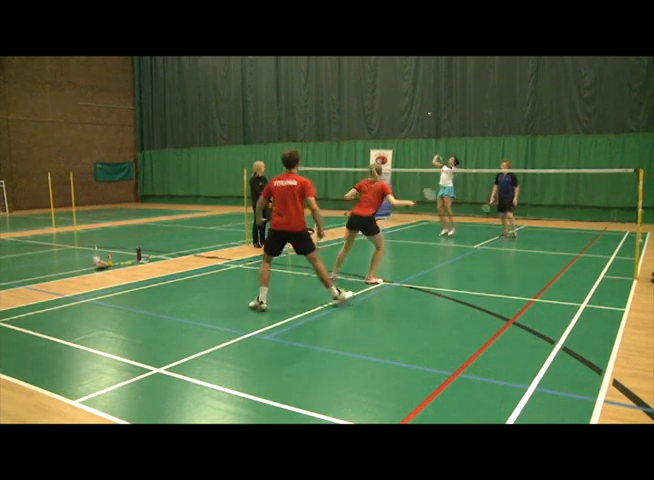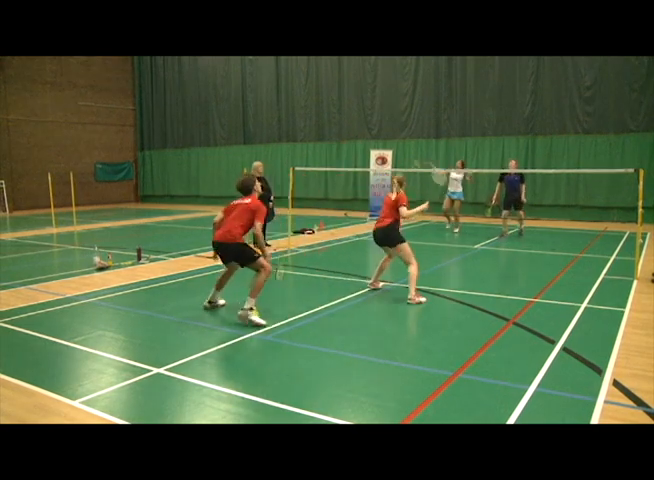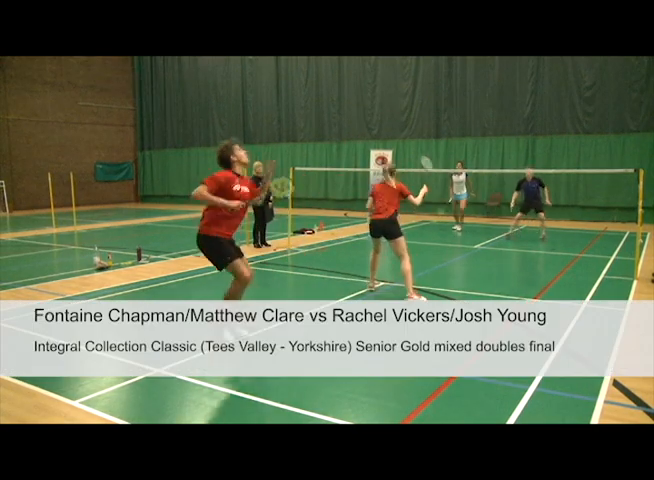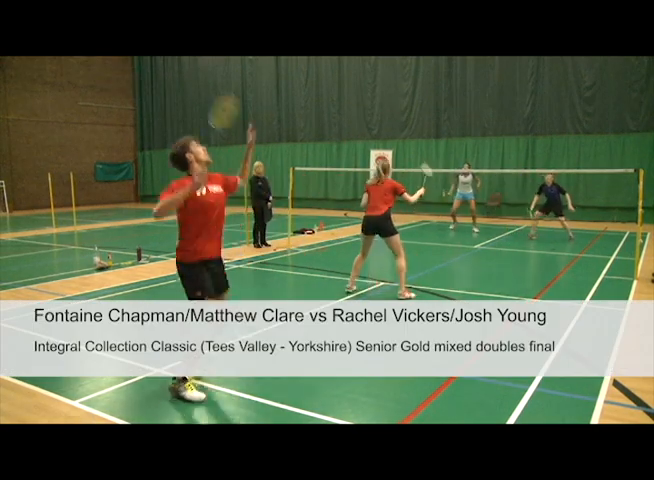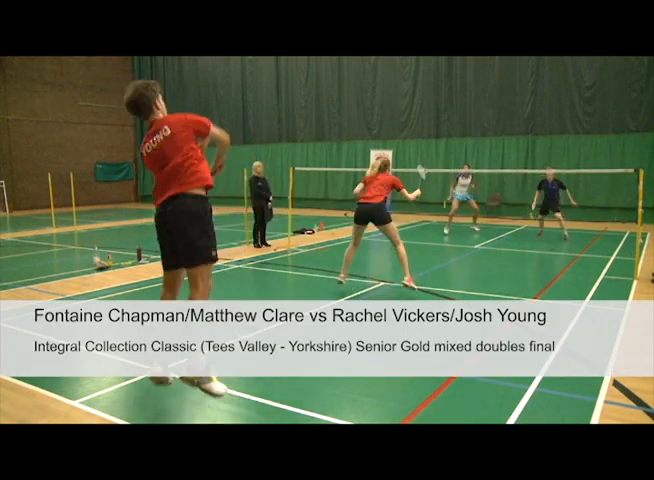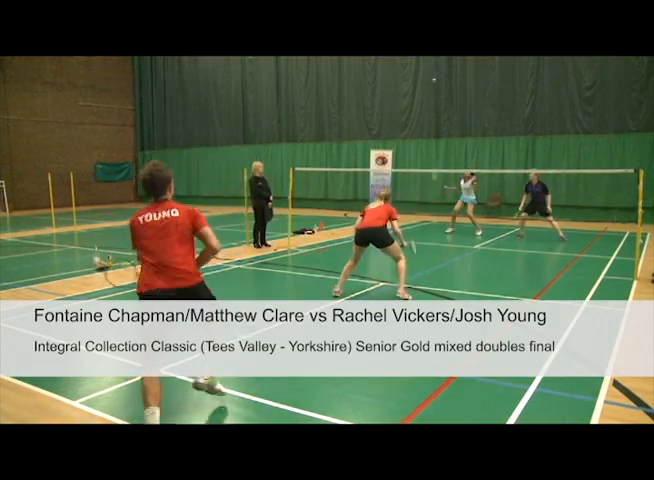
dt=0.4s
person 1, frame 1
left shoulder: (273, 182)
right shoulder: (304, 182)
left elbow: (259, 204)
right elbow: (313, 207)
left wrist: (258, 218)
right wrist: (320, 228)
left hip: (277, 228)
right hip: (298, 228)
left knee: (267, 260)
right knee: (315, 260)
left ankle: (261, 300)
right ankle: (337, 295)
person 1, frame 2
left shoulder: (235, 203)
right shoulder: (259, 206)
left elbow: (216, 221)
right elbow: (257, 231)
left wrist: (217, 244)
right wrist: (265, 253)
left hip: (219, 241)
right hip: (232, 241)
left knee: (232, 267)
right knee: (265, 269)
left ankle: (212, 300)
right ankle: (247, 310)
person 1, frame 3
left shoulder: (247, 183)
right shoulder: (224, 177)
left elbow: (257, 201)
right elbow: (197, 194)
left wrist: (267, 180)
right wrist: (226, 203)
left hip: (224, 237)
right hip: (211, 237)
left knee: (246, 274)
right knee: (244, 276)
person 1, frame 4
left shoulder: (219, 181)
right shoulder: (181, 185)
left elbow: (243, 179)
right elbow: (159, 211)
left wrist: (249, 149)
right wrist: (191, 187)
left hip: (214, 258)
right hip: (191, 262)
right ankle: (180, 380)
person 1, frame 5
left shoulder: (146, 147)
right shoulder: (181, 121)
right elbow: (223, 139)
right wrist: (217, 165)
left hip: (166, 210)
right hip: (191, 211)
left knee: (170, 287)
right knee: (201, 288)
person 1, frame 6
left shoulder: (136, 220)
right shoulder: (189, 213)
right elbow: (214, 247)
left hip: (152, 292)
right hip: (189, 284)
left ankle: (153, 421)
right ankle: (206, 377)
person 2, frame 1
left shoulder: (363, 183)
right shoulder: (384, 186)
left elbow: (347, 196)
right elbow: (393, 202)
right wrist: (407, 203)
left hip: (354, 217)
right hip: (367, 220)
left knee: (347, 246)
right knee: (380, 247)
left ankle: (335, 272)
right ankle: (371, 276)
person 2, frame 2
left shoulder: (389, 196)
right shoulder: (401, 196)
right elbow: (404, 215)
right wrist: (421, 208)
left hip: (377, 232)
right hip: (389, 231)
left knee: (390, 255)
right knee: (412, 263)
left ankle: (374, 282)
right ankle: (412, 295)
person 2, frame 3
left shoulder: (376, 187)
right shoulder: (399, 186)
left elbow: (368, 207)
right elbow: (416, 202)
right wrist: (423, 191)
left hip: (374, 222)
right hip: (389, 223)
left knee: (376, 251)
right knee: (404, 258)
left ankle: (372, 282)
right ankle: (411, 293)
person 2, frame 4
left shoulder: (370, 184)
right shoulder: (393, 184)
left elbow: (363, 204)
right elbow: (411, 200)
right wrist: (420, 192)
left hip: (368, 220)
right hip: (383, 220)
left knee: (363, 253)
right knee: (400, 255)
left ankle: (351, 284)
right ankle: (402, 291)
person 2, frame 5
left shoulder: (369, 176)
right shoulder: (392, 179)
left elbow: (356, 192)
right elbow: (409, 197)
right wrist: (416, 193)
left hip: (362, 208)
right hip: (377, 208)
left knee: (354, 244)
right knee: (398, 243)
left ankle: (343, 275)
right ankle: (407, 277)
person 2, frame 6
left shoulder: (368, 207)
right shoulder: (390, 209)
left elbow: (356, 226)
right elbow: (396, 230)
left wrist: (360, 238)
right wrist: (403, 242)
left hip: (362, 232)
right hip: (379, 231)
left knee: (353, 261)
right knee: (400, 258)
left ankle: (338, 289)
right ankle: (402, 291)
